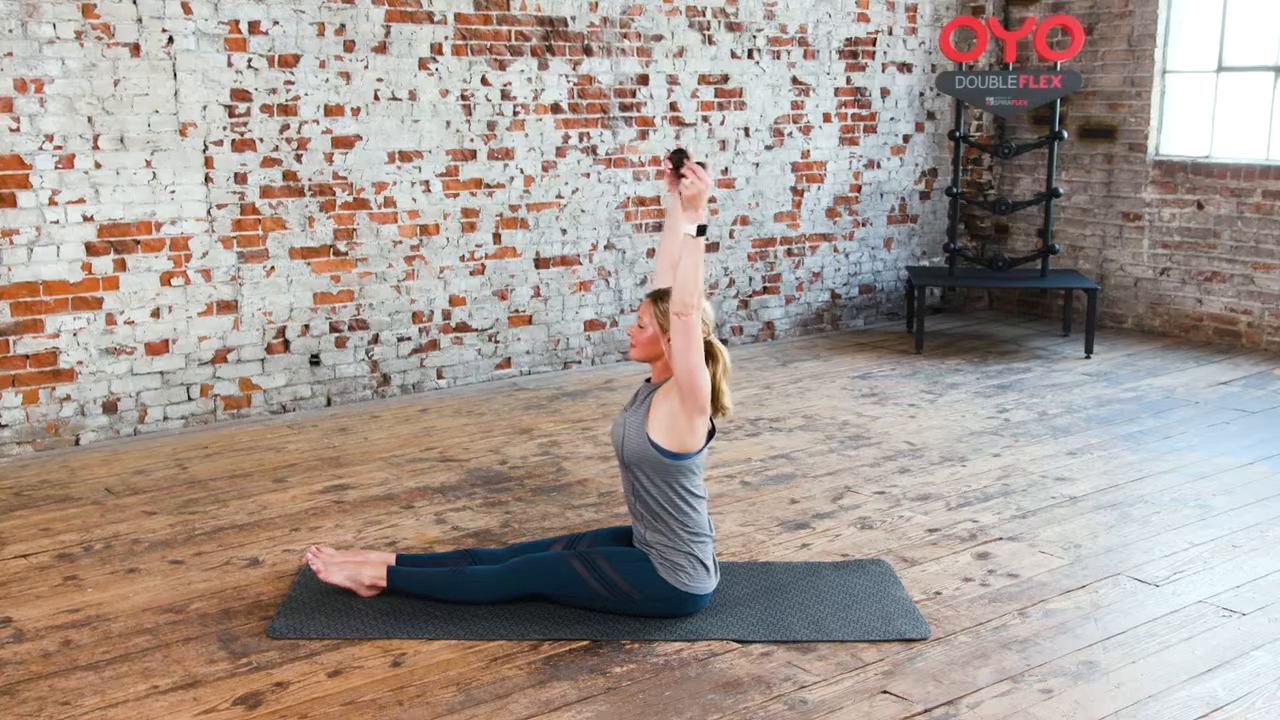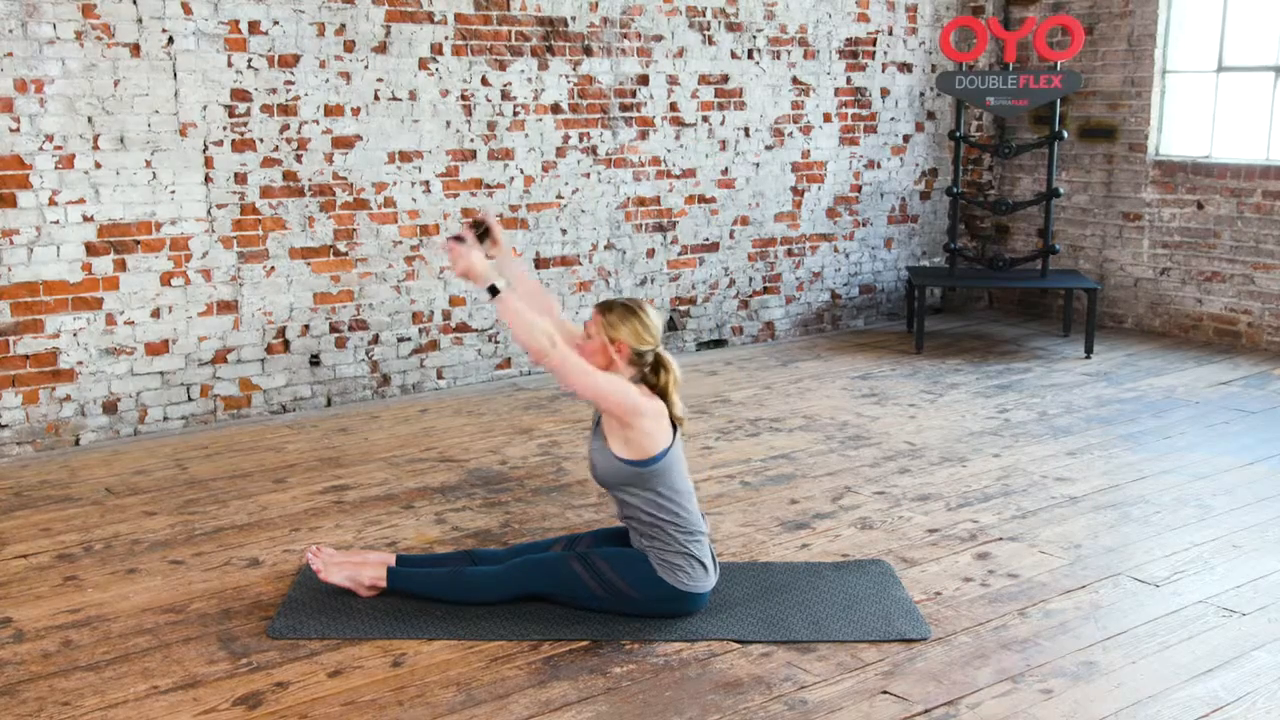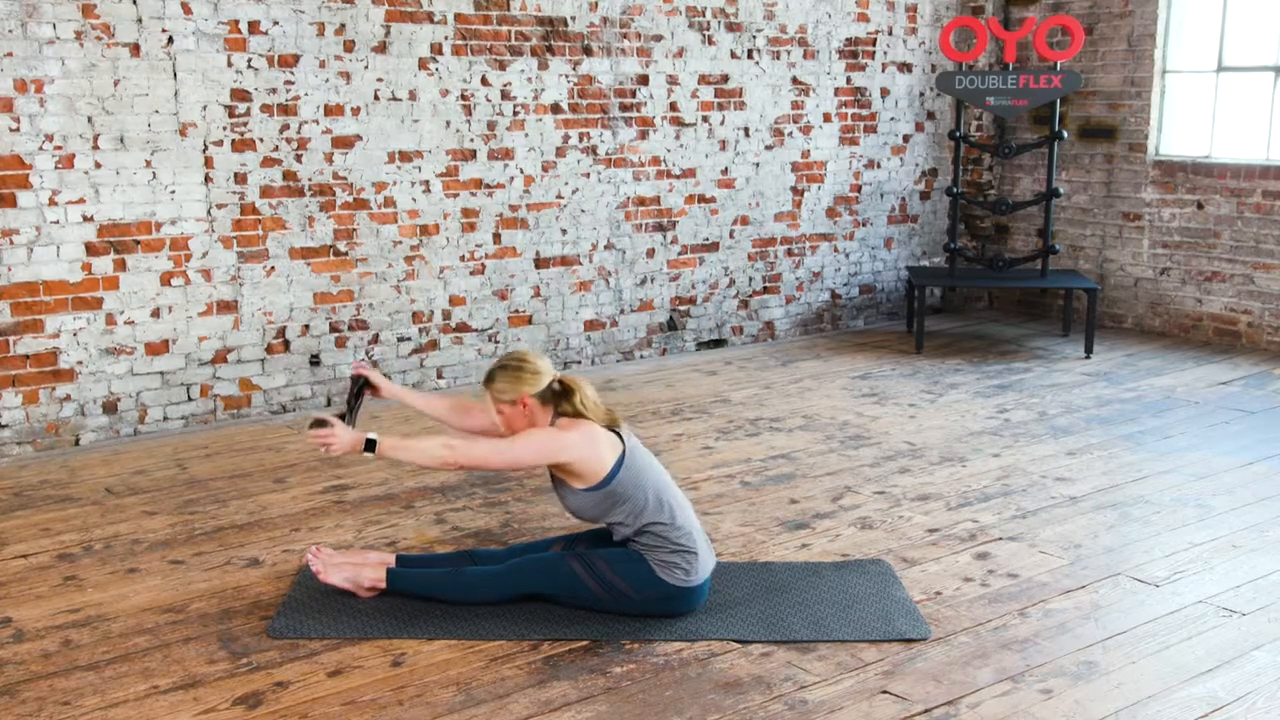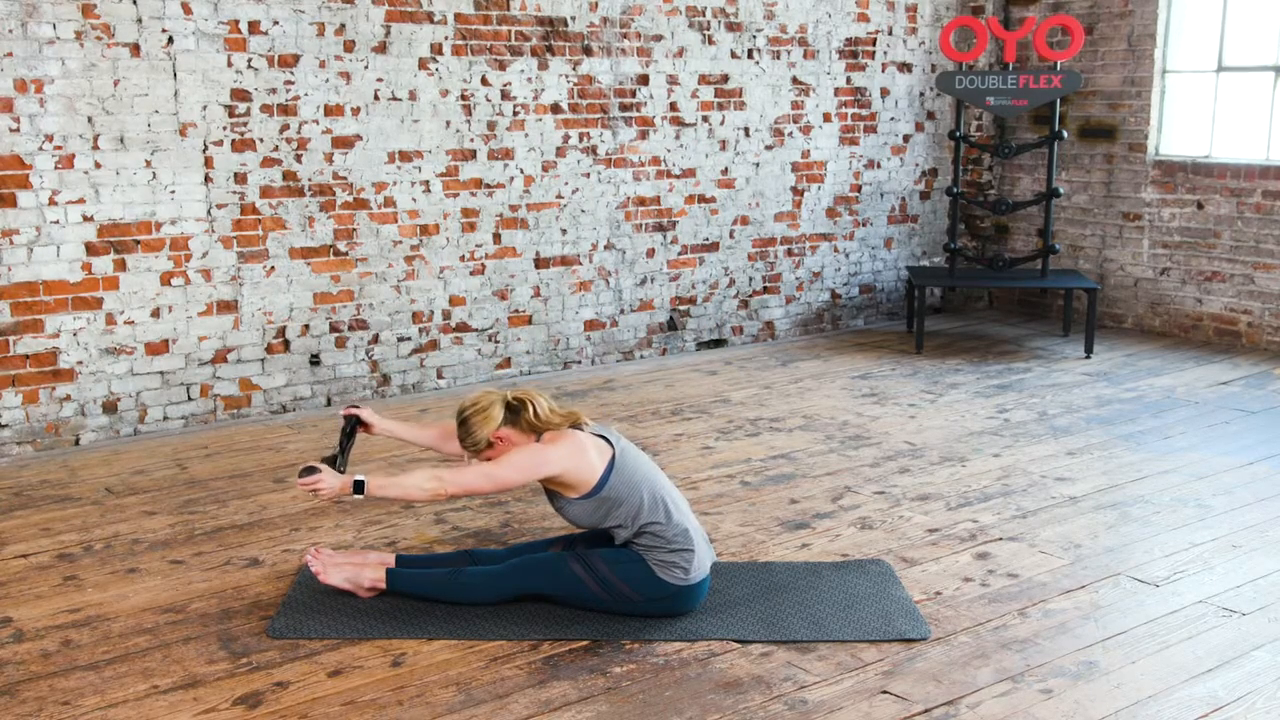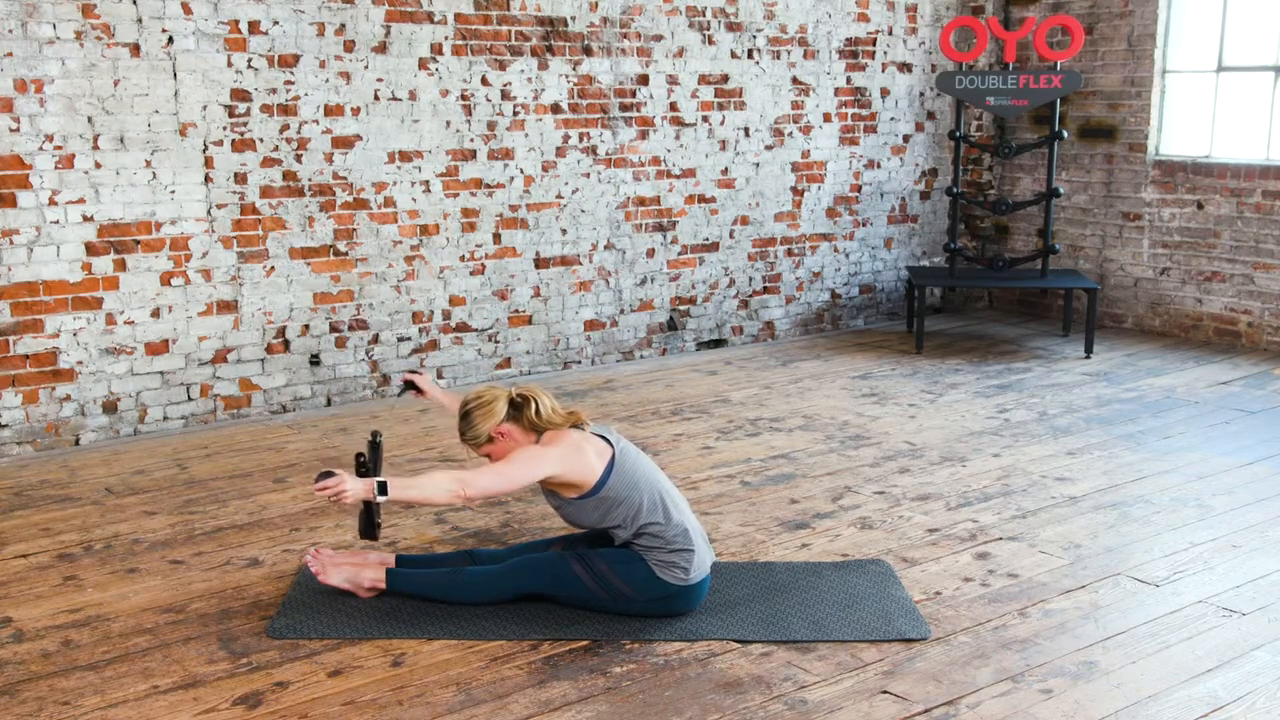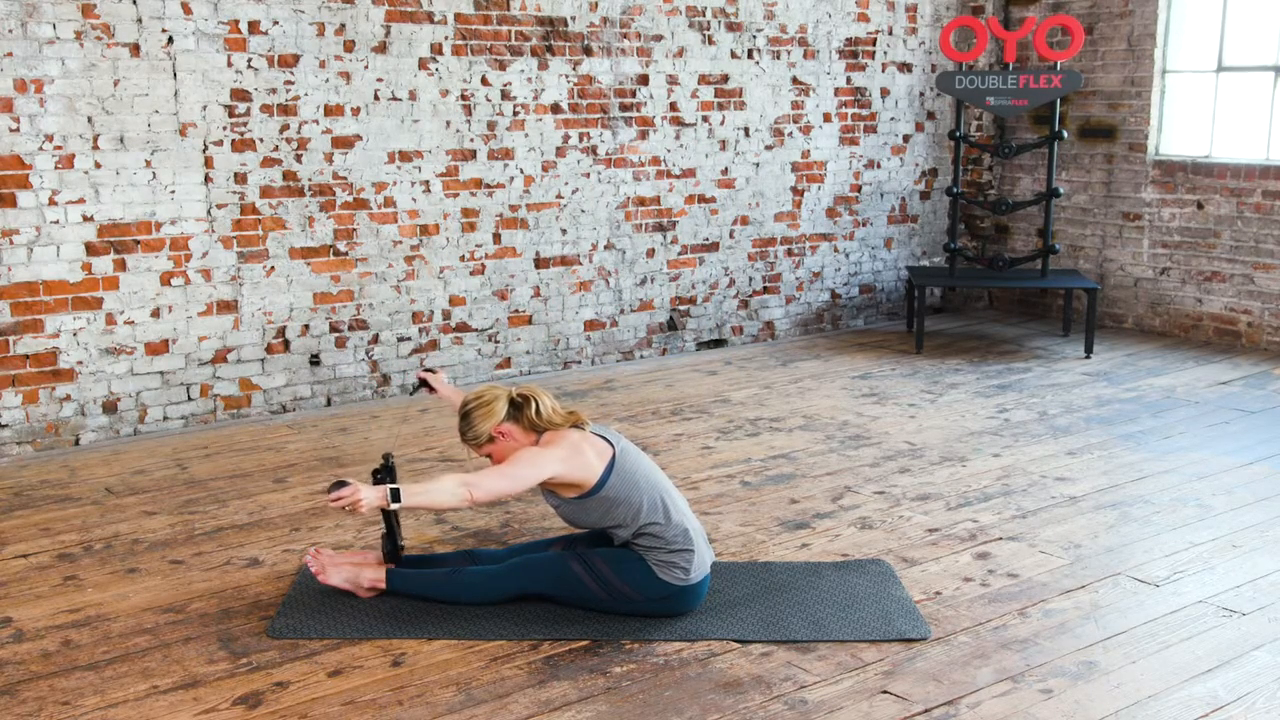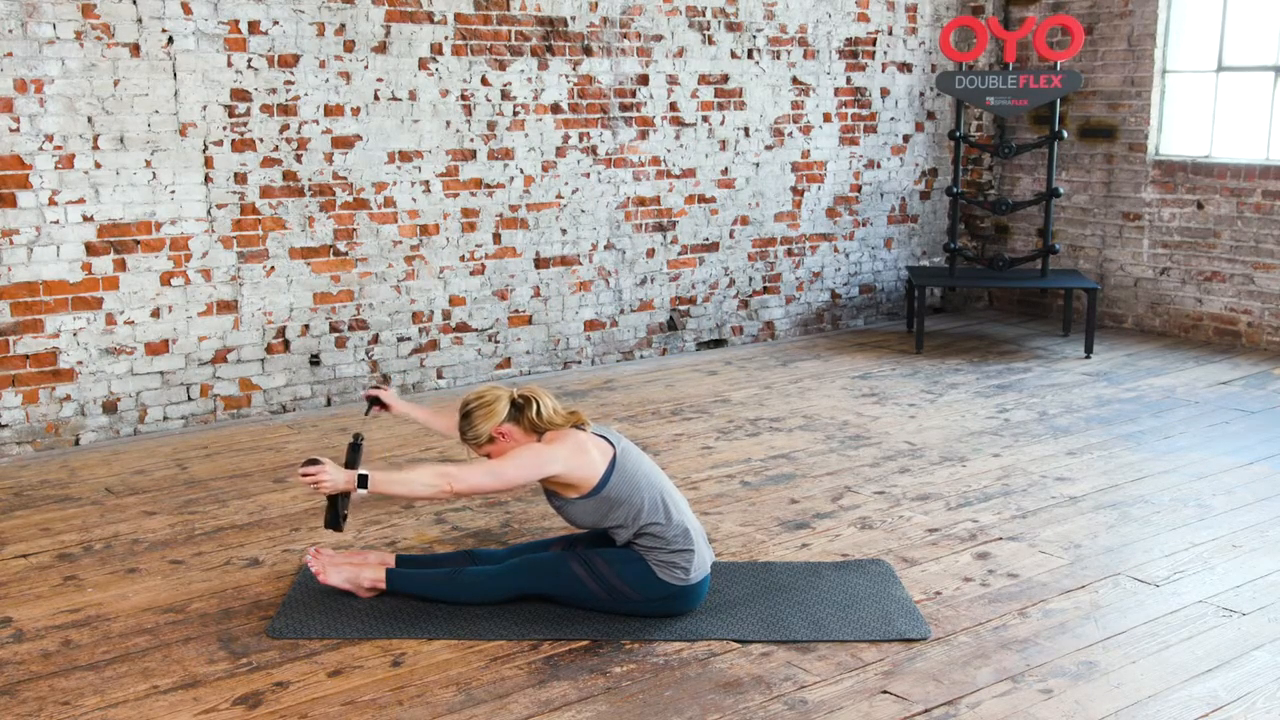
dt=0.7s
person 1, frame 1
left shoulder: (686, 402)
right shoulder: (662, 384)
left elbow: (685, 311)
right elbow: (665, 287)
left wrist: (696, 219)
right wrist: (675, 206)
left hip: (674, 580)
right hip: (653, 548)
left knee: (528, 574)
right knee: (519, 554)
left ankle: (379, 577)
right ankle: (385, 560)
person 1, frame 2
left shoulder: (633, 405)
right shoulder: (623, 386)
left elbow: (547, 348)
right elbow: (551, 322)
left wrist: (487, 282)
right wrist: (504, 258)
left hip: (674, 580)
right hip: (653, 550)
left knee: (524, 577)
right knee: (511, 557)
left ankle: (378, 578)
right ankle: (385, 563)
person 1, frame 3
left shoulder: (567, 439)
right shoulder: (562, 418)
left elbow: (453, 454)
right elbow: (466, 415)
left wrist: (362, 442)
right wrist: (391, 389)
left hip: (671, 578)
right hip: (651, 549)
left knee: (523, 577)
right knee: (509, 558)
left ankle: (378, 577)
right ankle: (385, 561)
person 1, frame 4
left shoulder: (553, 452)
right shoulder: (552, 430)
left elbow: (443, 484)
right elbow: (454, 440)
left wrist: (350, 484)
right wrist: (382, 425)
left hip: (669, 577)
right hip: (650, 548)
left knee: (521, 577)
right knee: (501, 557)
left ankle: (377, 578)
right ankle: (383, 562)
person 1, frame 5
left shoulder: (554, 453)
right shoulder: (558, 430)
left elbow: (460, 487)
right elbow: (486, 419)
left wrist: (369, 488)
right wrist: (436, 394)
left hip: (669, 578)
right hip: (652, 549)
left knee: (521, 576)
right knee: (508, 557)
left ankle: (375, 578)
right ankle: (385, 562)
person 1, frame 6
left shoulder: (555, 452)
right shoulder: (560, 432)
left elbow: (469, 490)
right elbow: (492, 416)
left wrist: (381, 495)
right wrist: (448, 391)
left hip: (669, 579)
right hip: (655, 549)
left knee: (521, 576)
right knee: (506, 557)
left ankle: (375, 578)
right ankle: (386, 561)
person 1, frame 7
left shoulder: (553, 453)
right shoulder: (557, 431)
left elbow: (447, 482)
right elbow: (464, 425)
left wrist: (352, 479)
right wrist: (402, 407)
left hip: (670, 579)
right hip: (655, 551)
left knee: (523, 575)
right knee: (509, 557)
left ankle: (376, 578)
right ankle: (385, 562)
